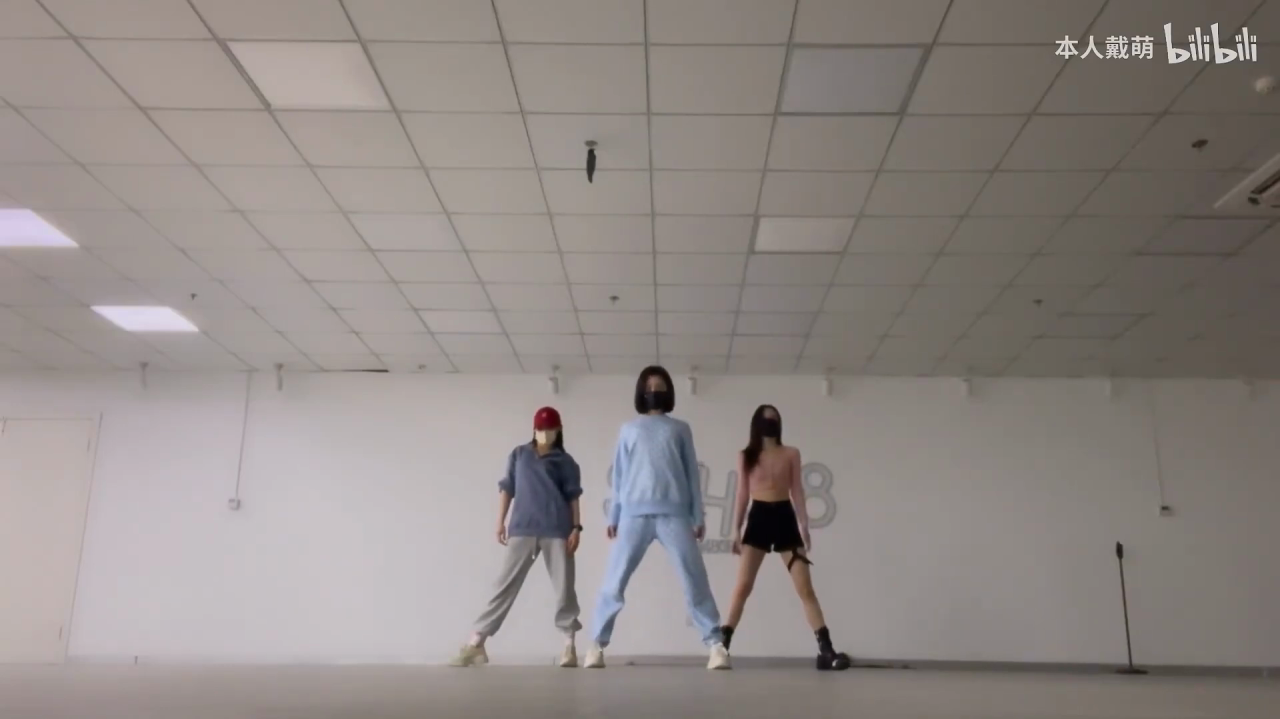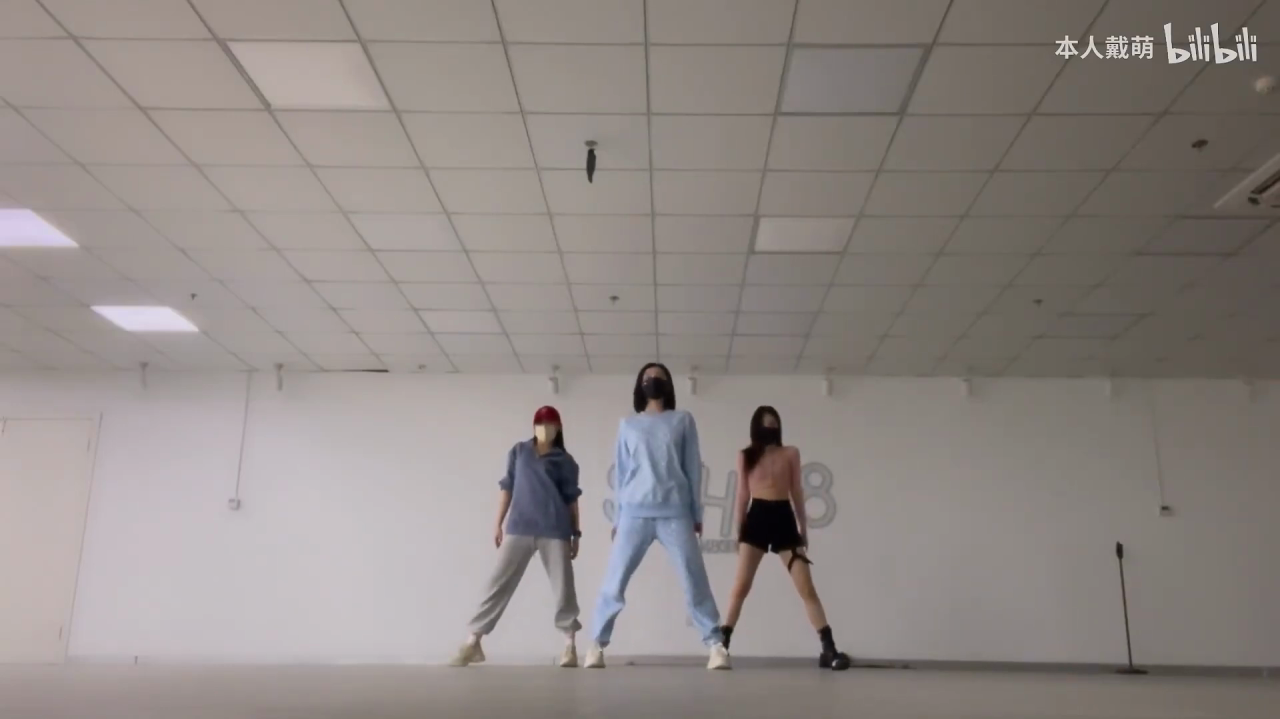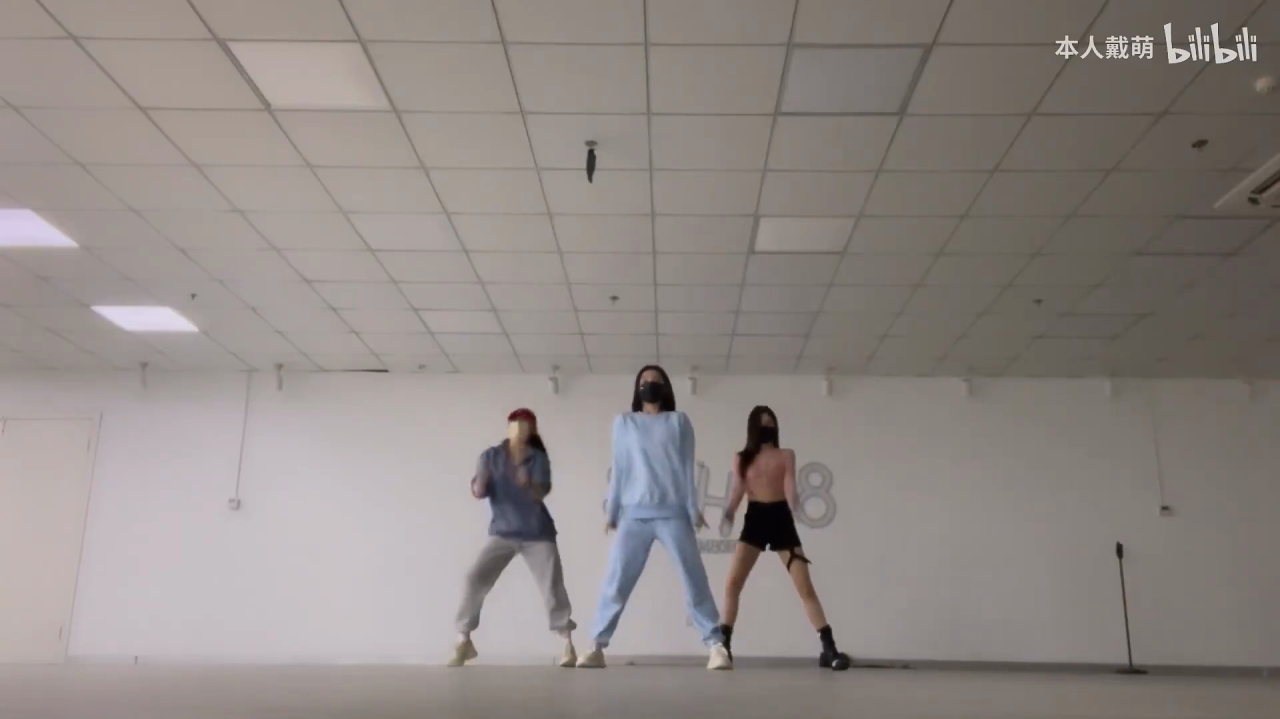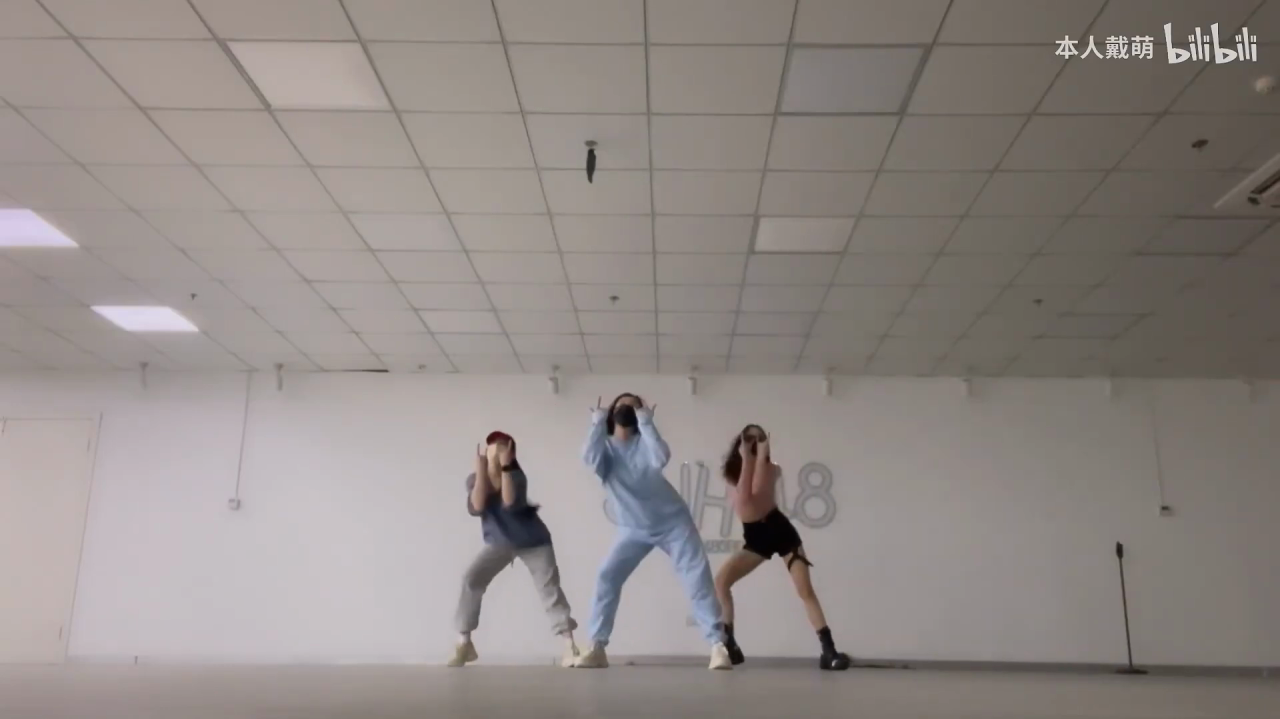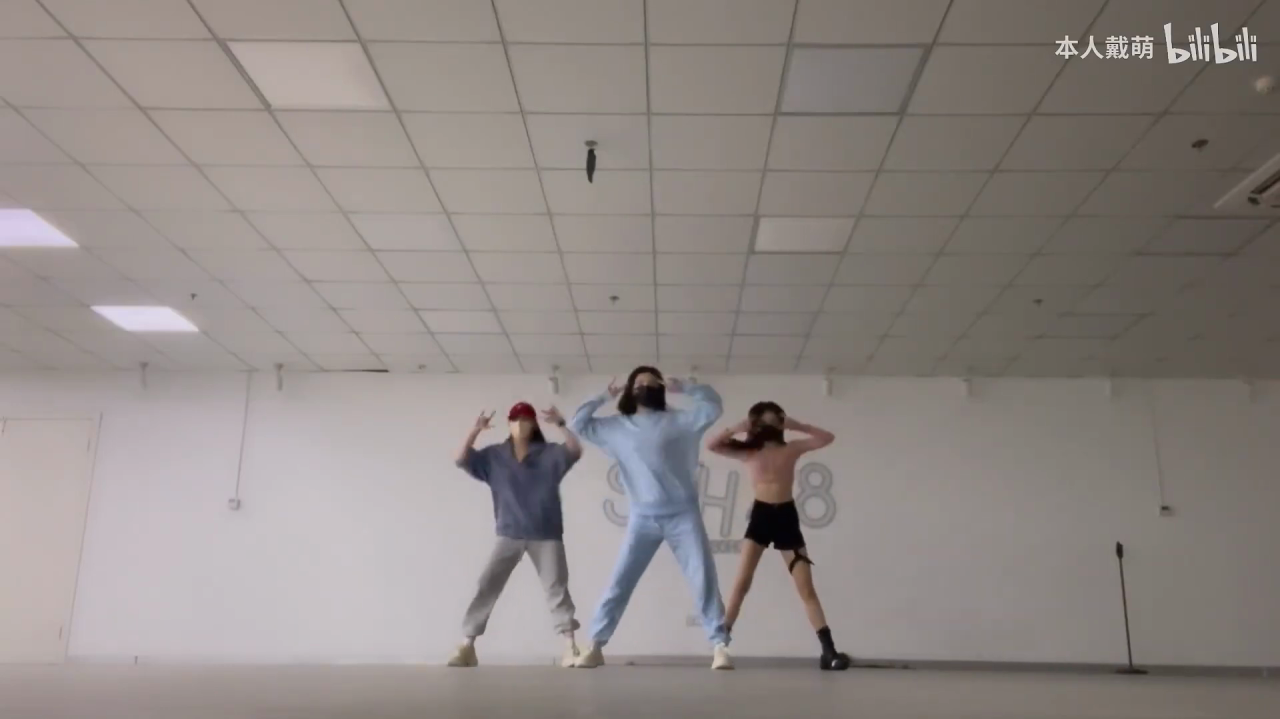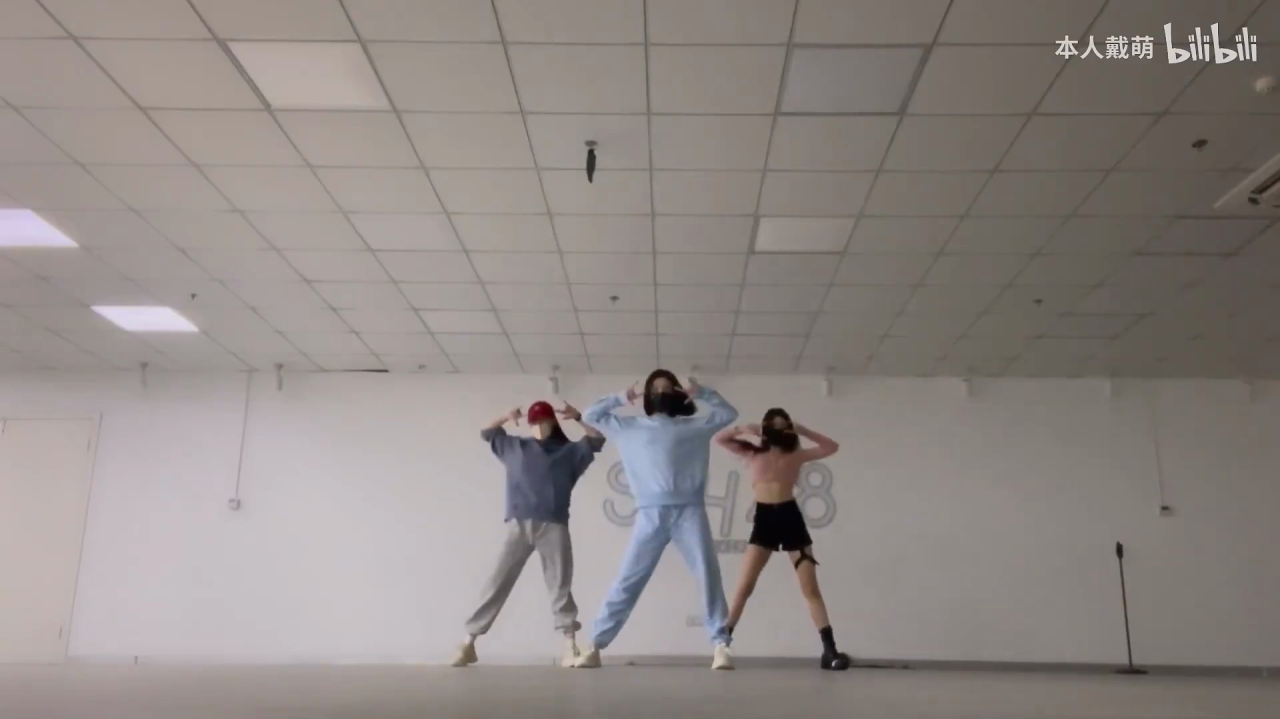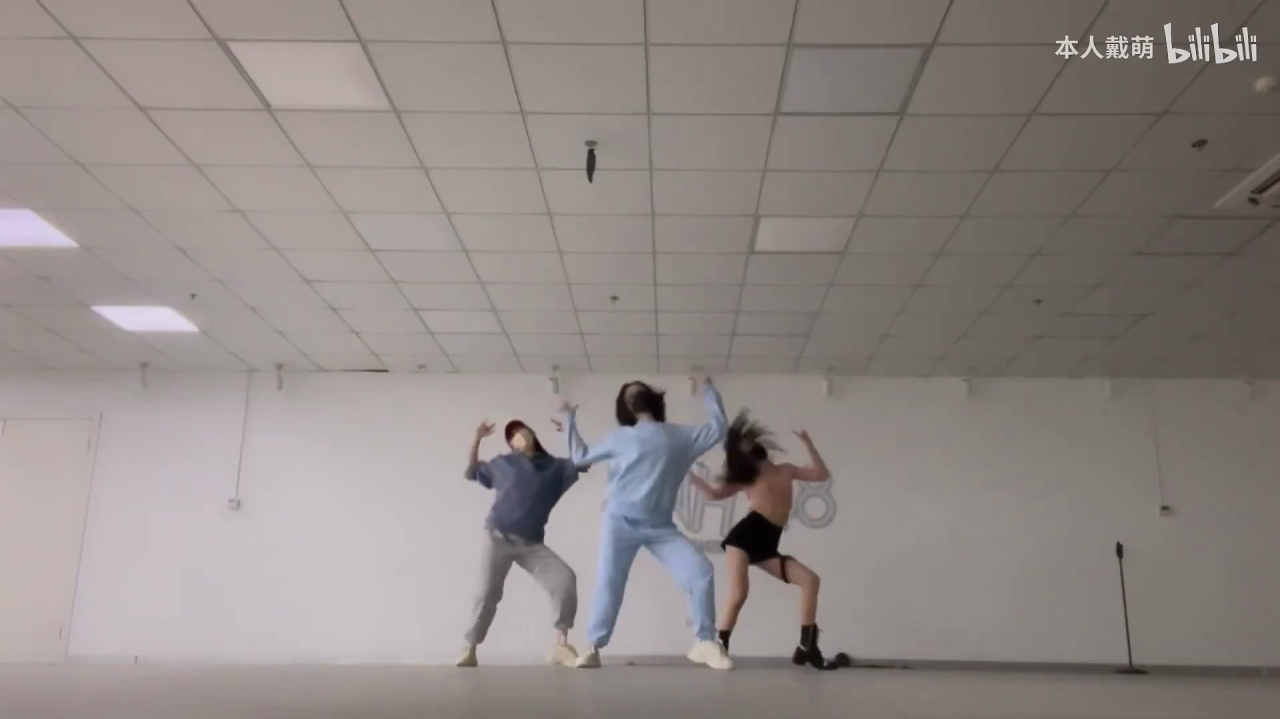
dt=0.3s
person 1, frame 1
left shoulder: (680, 428)
right shoulder: (629, 428)
left elbow: (691, 472)
right elbow: (619, 474)
left wrist: (699, 516)
right wrist: (613, 516)
left hip: (674, 513)
right hip: (634, 513)
left knee: (694, 579)
right knee: (614, 580)
left ankle: (716, 644)
right ankle: (598, 645)
person 1, frame 2
left shoulder: (683, 421)
right shoulder: (628, 424)
left elbow: (693, 468)
right elbow: (621, 472)
left wrist: (697, 513)
right wrist: (618, 516)
left hip: (675, 513)
right hip: (635, 513)
left knee: (694, 578)
right knee: (614, 579)
left ankle: (716, 644)
right ankle: (598, 645)
person 1, frame 3
left shoulder: (678, 421)
right shoulder: (624, 422)
left elbow: (687, 466)
right elbow: (619, 469)
left wrist: (693, 508)
right wrist: (612, 510)
left hip: (673, 514)
right hip: (634, 516)
left knee: (694, 579)
right knee: (617, 579)
left ankle: (716, 645)
right ankle: (598, 645)
person 1, frame 4
left shoulder: (645, 441)
right shoulder: (603, 444)
left elbow: (660, 459)
right elbow: (591, 460)
left wrist: (644, 418)
right wrist: (597, 422)
left hip: (673, 522)
right hip: (634, 530)
left knee: (699, 580)
right knee: (607, 577)
left ankle: (718, 645)
right ankle: (597, 647)
person 1, frame 5
left shoulder: (677, 421)
right shoulder: (616, 428)
left elbow: (714, 406)
right elbow: (576, 424)
left wrist: (684, 388)
right wrist: (603, 397)
left hip: (683, 514)
right hip: (643, 517)
left knee: (703, 576)
right knee: (621, 578)
left ankle: (719, 645)
right ankle: (595, 645)
person 1, frame 6
left shoulder: (694, 426)
right shoulder: (629, 427)
left elbow: (729, 414)
right elbow: (591, 415)
left wrist: (703, 394)
right wrist: (620, 398)
left hip: (689, 511)
right hip: (650, 514)
left knee: (709, 576)
right knee: (629, 580)
left ankle: (721, 645)
right ankle: (596, 645)
person 1, frame 7
left shoulder: (680, 435)
right shoulder: (621, 436)
left elbow: (717, 430)
right elbow: (581, 458)
left wrist: (709, 392)
right wrist: (570, 419)
left hip: (658, 527)
right hip: (619, 523)
left knee: (701, 569)
right knee: (608, 584)
left ankle: (706, 642)
right ankle: (593, 647)
person 2, frame 1
left shoulder: (791, 454)
right shoulder: (746, 457)
left elbow: (797, 490)
right elbow: (742, 494)
left wrist: (804, 526)
right wrist: (737, 531)
left hip: (785, 519)
right hip: (758, 519)
left knee: (805, 588)
right knee: (742, 586)
left ankle: (826, 650)
right ankle: (722, 646)
person 2, frame 2
left shoulder: (791, 453)
right shoulder: (745, 456)
left elbow: (796, 491)
right elbow: (742, 494)
left wrist: (803, 527)
right wrist: (739, 529)
left hip: (783, 519)
right hip: (756, 519)
left knee: (806, 587)
right knee: (741, 585)
left ankle: (829, 649)
right ankle: (721, 646)
person 2, frame 3
left shoulder: (786, 455)
right shoulder: (743, 457)
left elbow: (790, 489)
right elbow: (737, 491)
left wrist: (794, 504)
right wrist: (730, 509)
left hip: (779, 520)
right hip: (754, 522)
left knee: (805, 587)
right knee: (733, 582)
left ankle: (829, 649)
right ankle: (723, 643)
person 2, frame 4
left shoulder: (772, 469)
right shoulder: (732, 470)
left elbow: (756, 488)
right elbow: (744, 495)
left wrist: (761, 455)
right wrist: (746, 458)
left hip: (780, 529)
right hip: (755, 537)
left knee: (805, 590)
right knee: (720, 580)
left ankle: (829, 651)
right ankle: (729, 645)
person 2, frame 5
left shoulder: (792, 449)
right shoulder: (748, 452)
left elbow: (827, 438)
right elbow: (712, 445)
left wrist: (796, 425)
right wrist: (735, 429)
left hip: (786, 517)
right hip: (760, 517)
left knee: (806, 588)
right knee: (742, 583)
left ankle: (829, 650)
person 2, frame 6
left shoulder: (796, 455)
right shoulder: (753, 453)
left elbow: (832, 447)
right elbow: (720, 439)
left wrist: (803, 431)
right wrist: (745, 430)
left hip: (791, 518)
right hip: (764, 520)
left knee: (810, 588)
right knee: (744, 586)
left ankle: (830, 651)
person 2, frame 7
left shoulder: (787, 470)
right shoulder: (748, 479)
left elbow: (822, 475)
right elbow: (717, 493)
left wrist: (808, 444)
right wrist: (688, 475)
left hip: (766, 543)
right hip: (744, 537)
left knee: (810, 580)
right knee: (738, 594)
left ankle: (807, 647)
right ankle: (719, 647)
person 3, frame 1
left shoulder: (565, 461)
right shoulder: (519, 454)
left elbow: (573, 496)
right elbow: (507, 488)
left wrist: (576, 528)
right wrist: (501, 521)
left hip: (557, 530)
right hip: (522, 529)
left knee: (565, 585)
right knee: (507, 584)
left ankle: (569, 646)
right ankle: (476, 644)
person 3, frame 2
left shoulder: (565, 461)
right shoulder: (518, 452)
left elbow: (572, 499)
right elbow: (507, 487)
left wrist: (576, 533)
right wrist: (498, 524)
left hip: (555, 530)
right hip: (519, 528)
left knee: (564, 585)
right knee: (500, 582)
left ankle: (569, 646)
right ankle: (472, 642)
person 3, frame 3
left shoulder: (538, 458)
right shoulder: (491, 455)
left elbow: (542, 491)
right elbow: (478, 492)
left wrist: (528, 482)
right wrist: (479, 484)
left hip: (538, 533)
right hip: (502, 533)
left knee: (552, 586)
right knee: (476, 578)
left ankle: (568, 646)
right ankle: (464, 641)
person 3, frame 4
left shoulder: (517, 477)
right shoulder: (474, 479)
left elbow: (509, 503)
right elbow: (477, 508)
left wrist: (505, 467)
right wrist: (481, 469)
left hip: (534, 542)
right hip: (498, 543)
left knee: (550, 589)
right knee: (471, 580)
left ankle: (570, 648)
right ankle: (464, 644)
person 3, frame 5
left shoulder: (548, 453)
right shoulder: (494, 455)
left elbow: (575, 452)
right elbow: (461, 459)
left wrist: (560, 423)
right wrist: (476, 430)
left hip: (545, 534)
right hip: (509, 535)
left knee: (556, 586)
right knee: (487, 584)
left ankle: (570, 647)
right ankle: (467, 646)
person 3, frame 6
left shoulder: (568, 451)
right shoulder: (515, 447)
left elbow: (597, 440)
right elbow: (487, 433)
left wrist: (578, 418)
right wrist: (507, 417)
left hip: (554, 526)
right hip: (519, 525)
left knee: (560, 586)
right knee: (499, 583)
left ankle: (571, 648)
right ankle: (469, 643)
person 3, frame 7
left shoulder: (554, 466)
right shoulder: (503, 464)
right elbow: (472, 473)
right wrist: (477, 439)
left hip: (530, 543)
right hip: (498, 537)
left knee: (565, 578)
right knee: (488, 592)
left ankle: (561, 645)
right ankle: (470, 649)
